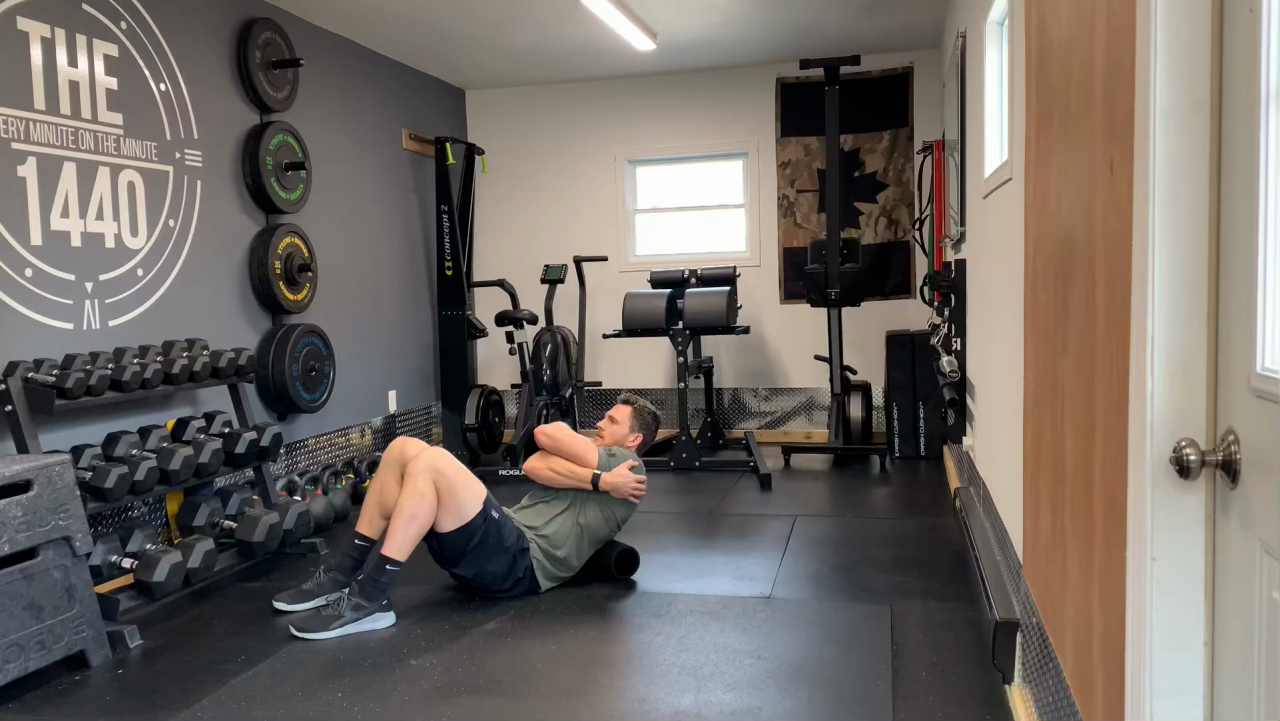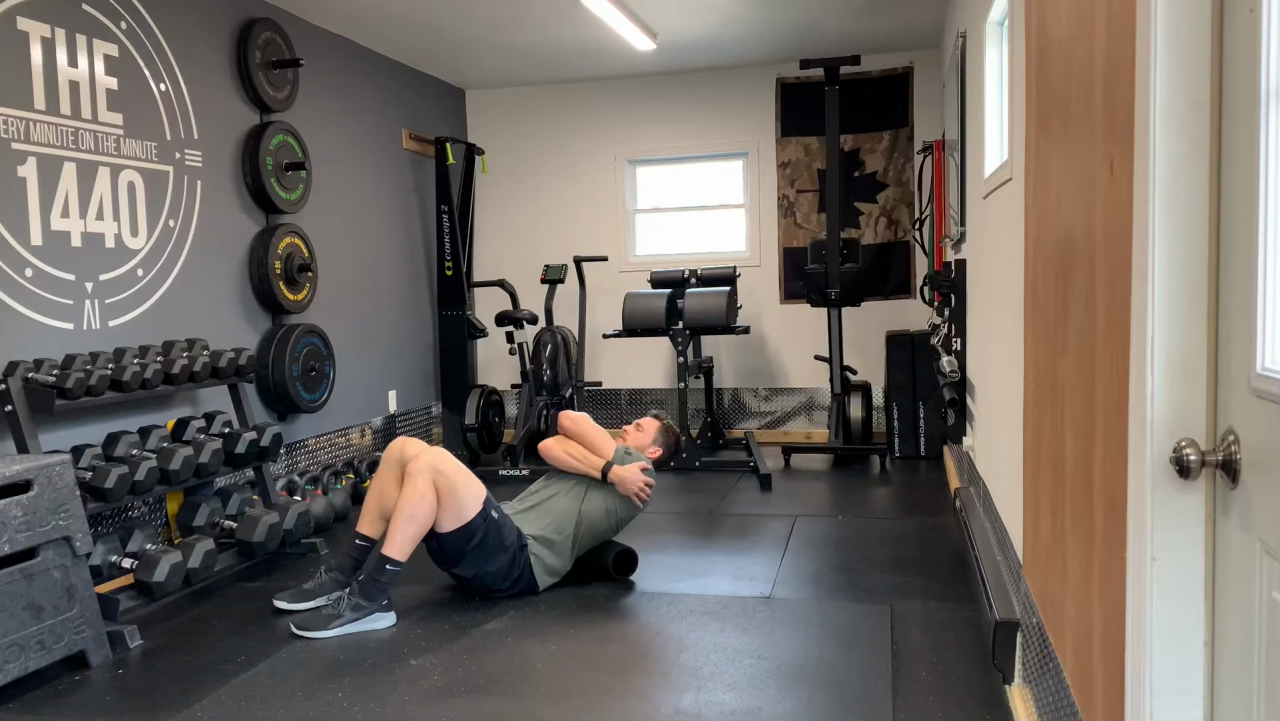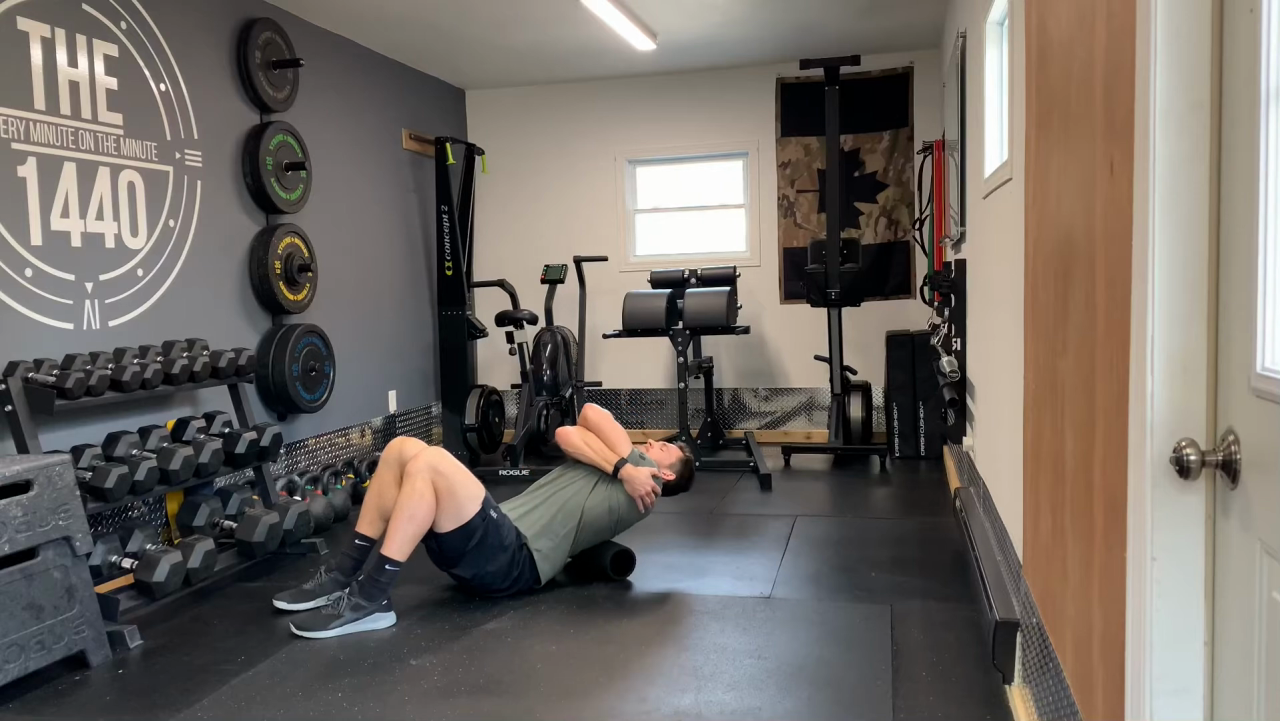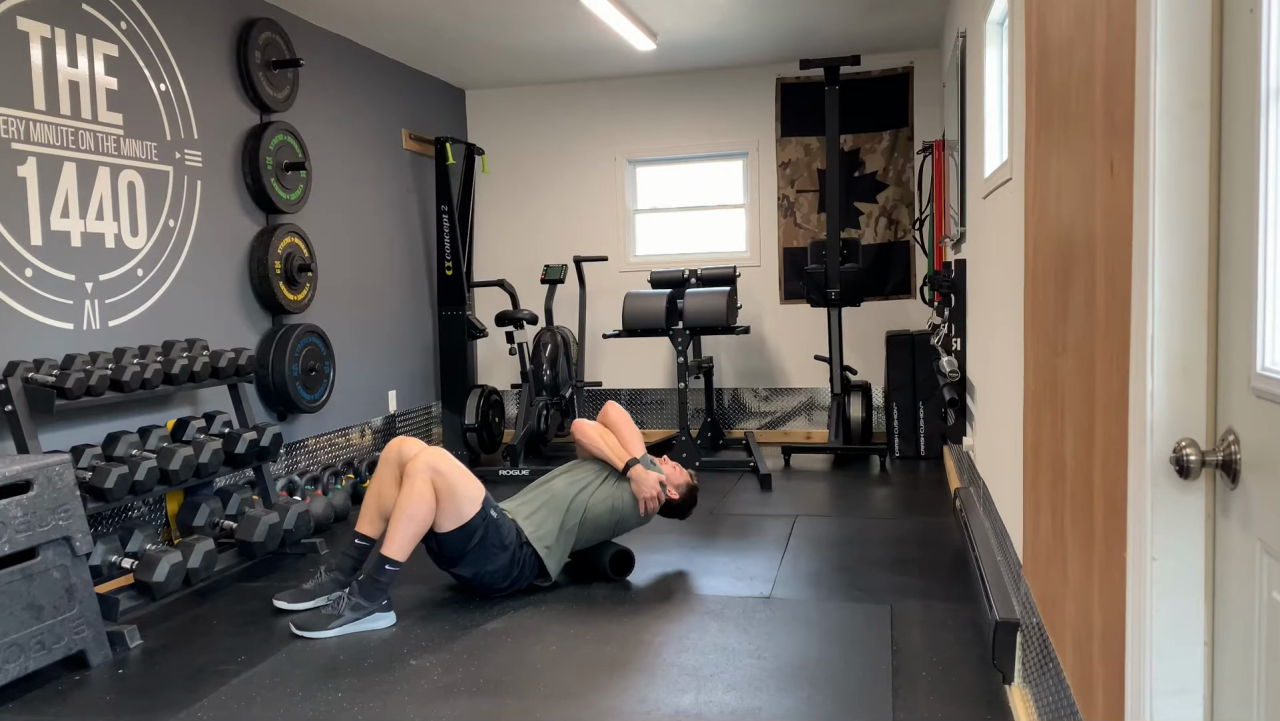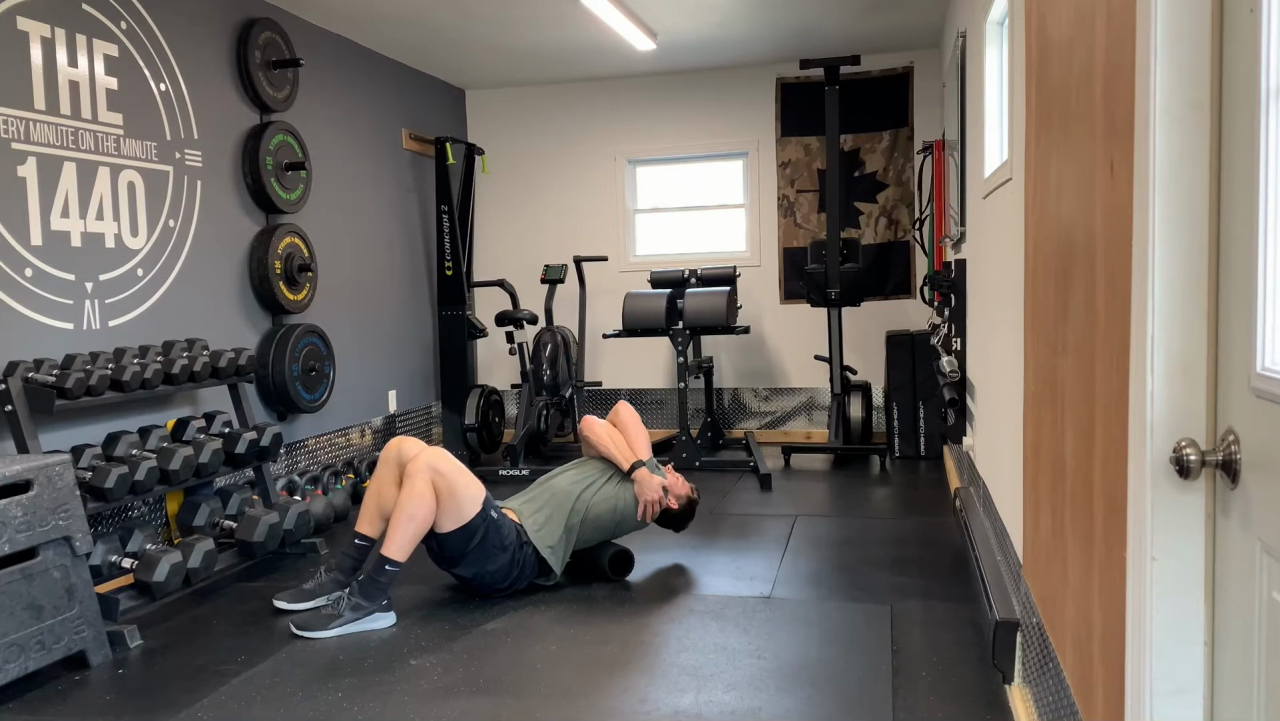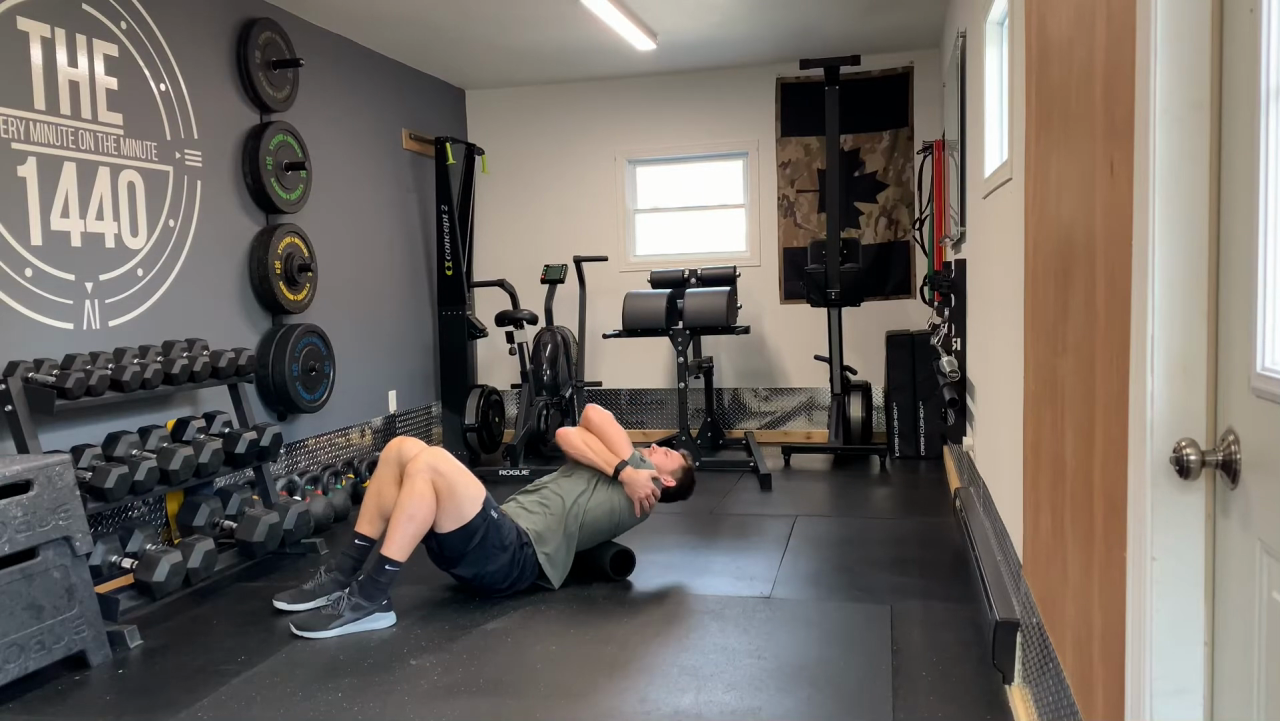
dt=0.5s
person 1, frame 1
left shoulder: (628, 468)
right shoulder: (604, 471)
left elbow: (548, 433)
right elbow: (535, 466)
right wrist: (599, 479)
left hip: (515, 563)
right hip: (494, 545)
left knee: (430, 462)
right knee: (406, 448)
left ankle: (370, 599)
right ankle: (344, 573)
person 1, frame 2
left shoulder: (637, 474)
right shoulder: (607, 467)
left elbow: (569, 421)
right elbow: (549, 448)
right wrist: (608, 470)
left hip: (512, 561)
right hip: (493, 543)
left knee: (430, 461)
right knee: (404, 449)
left ankle: (370, 600)
right ankle: (344, 574)
person 1, frame 3
left shoulder: (641, 481)
right shoulder: (611, 468)
left elbow: (591, 413)
right elbow: (566, 435)
right wrist: (618, 465)
left hip: (509, 558)
right hip: (492, 538)
left knee: (428, 462)
right knee: (404, 449)
left ankle: (370, 599)
right ankle: (345, 573)
person 1, frame 4
left shoulder: (644, 487)
right shoulder: (611, 469)
right elbow: (581, 428)
right wrist: (629, 461)
left hip: (508, 556)
right hip: (492, 537)
left knee: (429, 462)
right knee: (403, 449)
left ankle: (370, 598)
right ankle: (345, 572)
person 1, frame 5
left shoulder: (646, 485)
right shoulder: (620, 471)
right elbow: (590, 425)
right wrist: (635, 465)
left hip: (509, 554)
right hip: (492, 531)
left knee: (429, 463)
right knee: (401, 449)
left ankle: (369, 599)
right ankle: (345, 572)
person 1, frame 6
left shoulder: (642, 483)
right shoulder: (606, 469)
right elbow: (567, 436)
right wrist: (618, 467)
left hip: (510, 557)
right hip: (494, 537)
left knee: (430, 462)
right knee: (403, 449)
left ankle: (370, 599)
right ankle: (345, 573)
